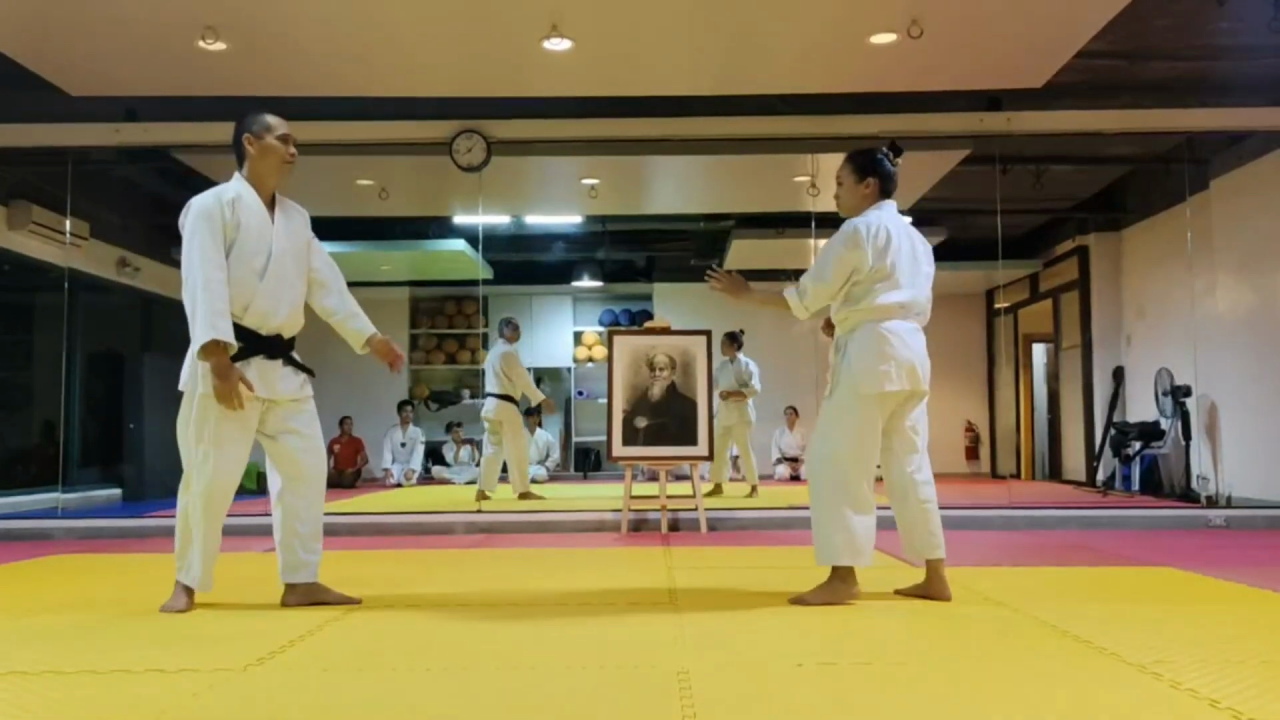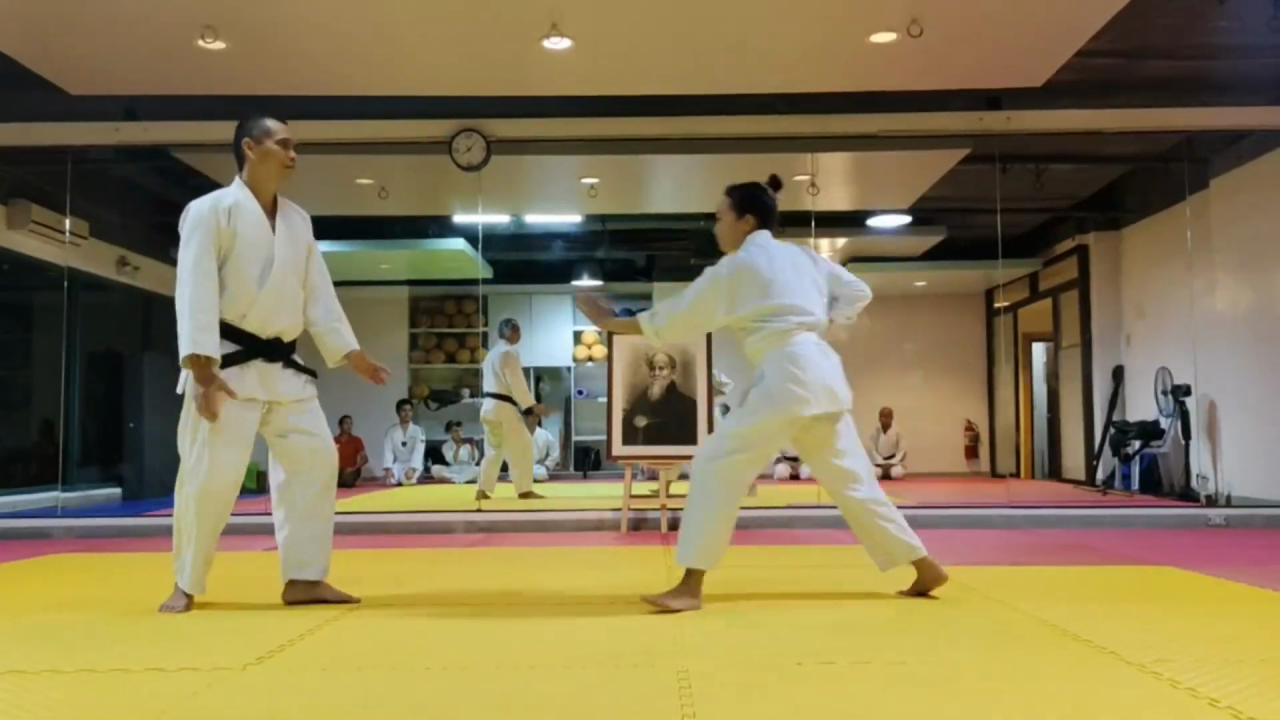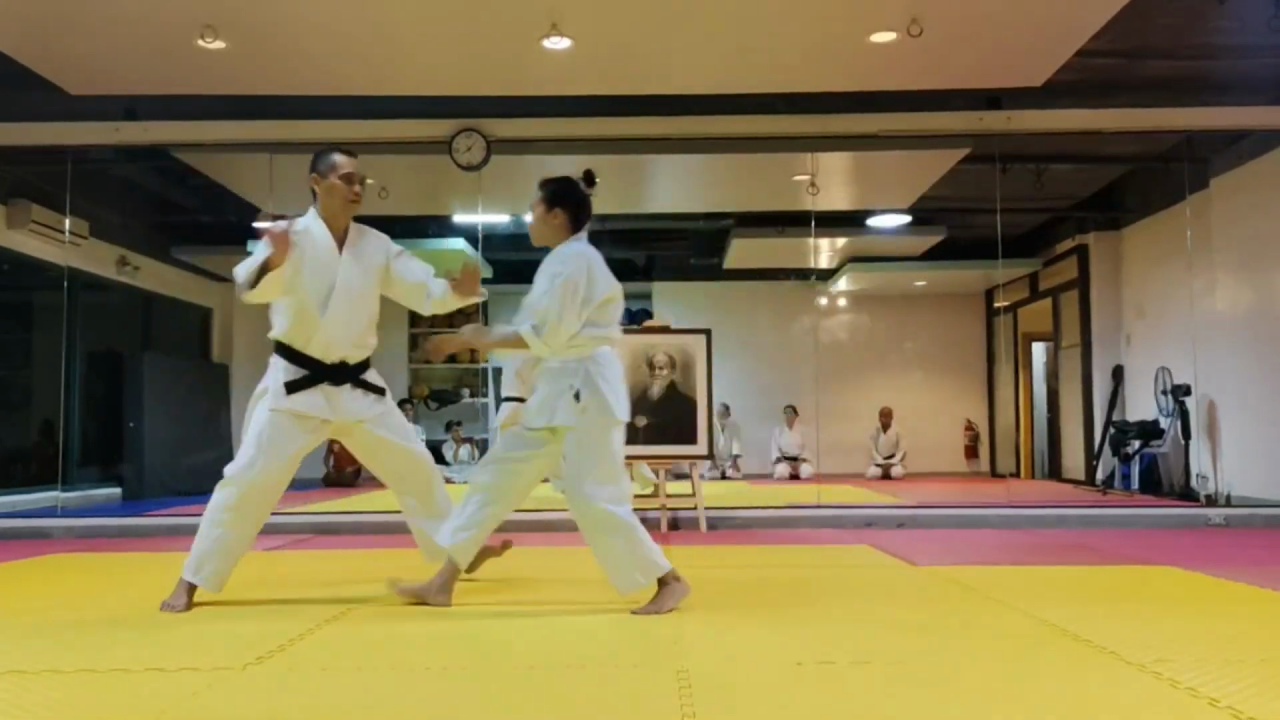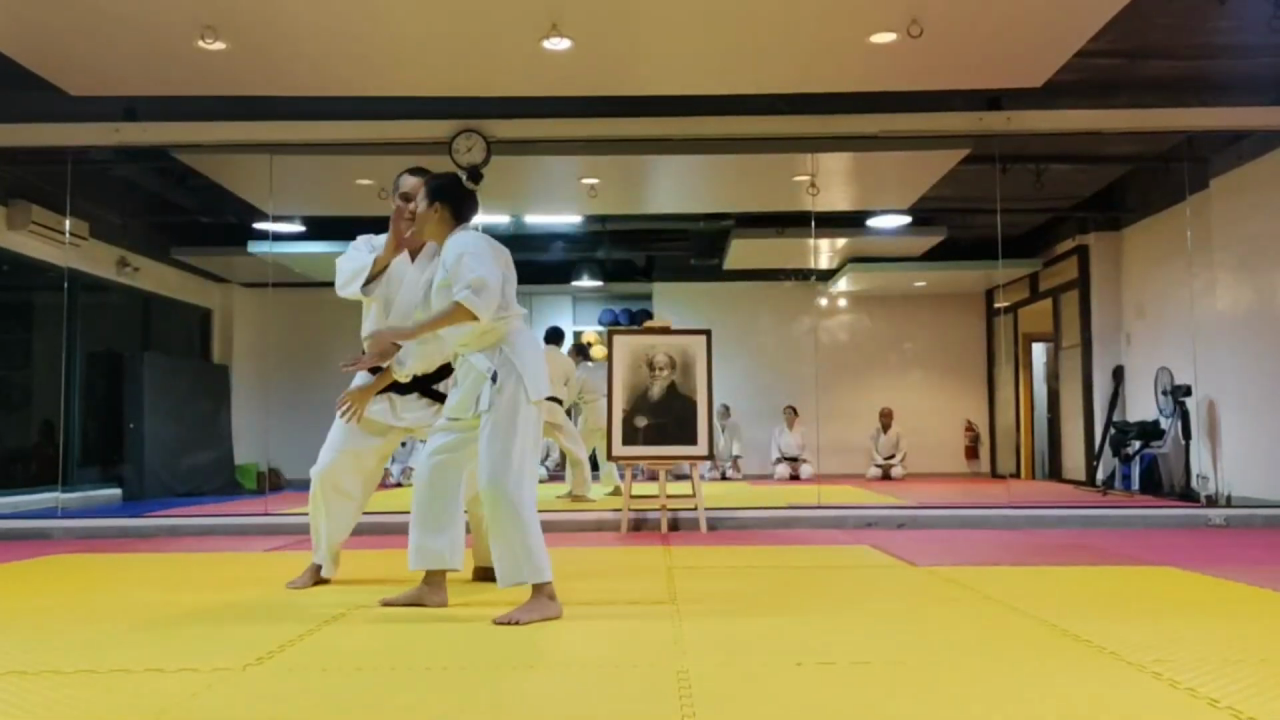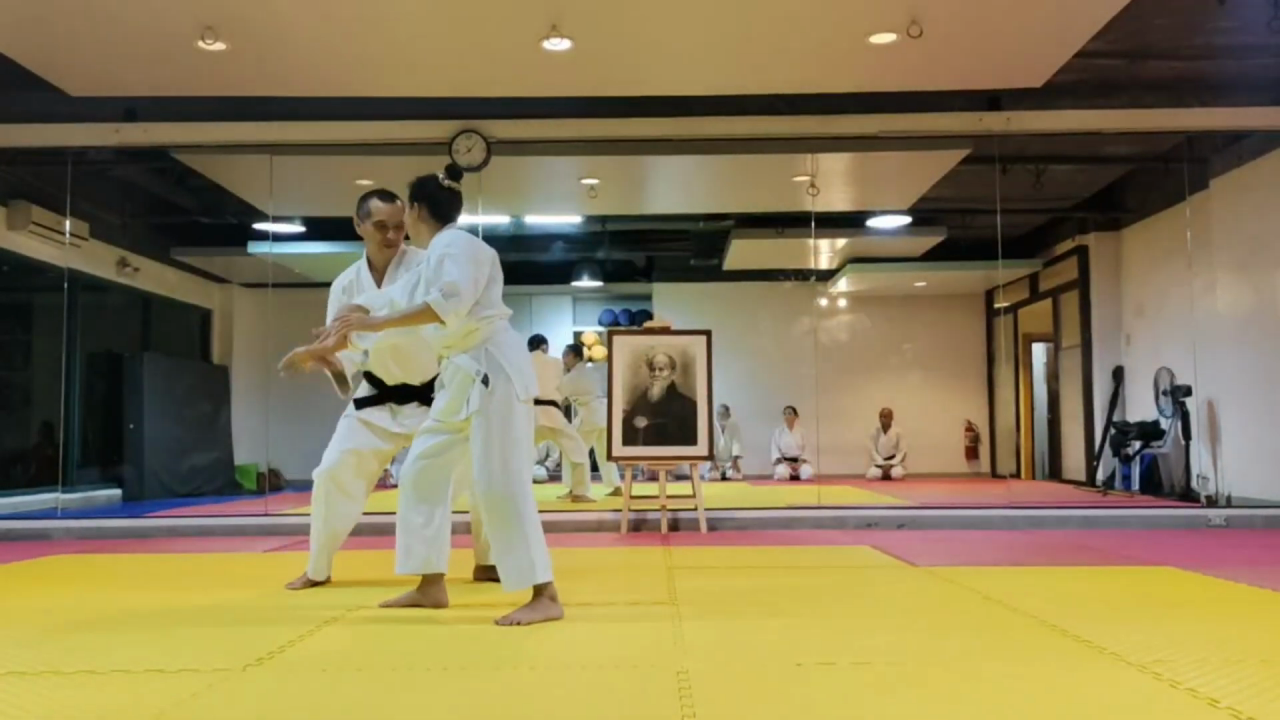
dt=0.4s
person 1, frame 1
left shoulder: (296, 217)
right shoulder: (211, 207)
left elbow: (326, 285)
right elbow: (204, 286)
left wrist: (370, 338)
right wrist: (220, 359)
left hip: (282, 364)
right hip: (229, 361)
left knee: (305, 466)
right knee: (211, 473)
left ankle: (300, 580)
right ankle: (188, 582)
person 1, frame 2
left shoulder: (298, 220)
right shoulder: (212, 210)
left elbow: (318, 295)
right elbow: (196, 291)
left wrist: (350, 351)
right wrist: (200, 367)
left hip: (285, 365)
right hip: (231, 361)
left knee: (315, 461)
right knee: (210, 473)
left ankle: (302, 578)
right ankle: (185, 585)
person 1, frame 3
left shoulder: (377, 245)
right shoulder: (291, 237)
left elbow: (424, 288)
right elbow: (253, 285)
left wrist: (459, 290)
right wrist: (272, 262)
left hip: (357, 385)
right hip: (297, 381)
left knee: (413, 463)
right knee: (251, 476)
right ankle: (194, 579)
person 1, frame 4
right shoulder: (367, 246)
right elbow: (352, 283)
right wrist: (388, 252)
left hip: (435, 389)
right hip: (378, 388)
right knee: (333, 472)
right ankle: (321, 564)
person 1, frame 5
left shoulder: (423, 262)
right shoulder: (344, 285)
right elbow: (346, 360)
right wrist: (334, 368)
left hip: (437, 396)
right hip: (377, 399)
right knee: (334, 474)
left ankle: (491, 561)
right ankle: (319, 569)
person 2, frame 1
left shoulder: (859, 230)
right shoulder: (915, 238)
left elbow: (807, 296)
left wrist: (745, 293)
left hip: (872, 352)
right hip: (910, 351)
left knee: (835, 462)
right knee: (909, 465)
left ankle: (842, 576)
right ankle: (935, 576)
person 2, frame 2
left shoulder: (732, 269)
right shoulder: (800, 256)
left elbow: (671, 322)
right elbow: (857, 293)
left wrist: (612, 323)
left hip: (785, 377)
right hip: (821, 373)
left knee: (716, 470)
right knee: (851, 481)
left ankle: (692, 586)
right ankle: (924, 566)
person 2, frame 3
left shoulder: (577, 261)
right shoulder: (559, 263)
left elbow: (545, 334)
right elbow: (537, 328)
left wrist: (482, 338)
right wrist: (466, 341)
left hip: (589, 387)
right hip: (556, 390)
left knee: (594, 494)
right knee: (499, 472)
left ankle: (668, 581)
right ankle: (443, 581)
person 2, frame 4
left shoulder: (471, 246)
right shoulder: (450, 257)
left elbow: (480, 300)
right elbow: (430, 336)
left wrist: (410, 330)
left hip: (507, 367)
right hip: (477, 374)
left knee: (502, 479)
right knee: (438, 466)
left ankle: (545, 595)
right ankle: (433, 584)
person 2, frame 5
left shoulder: (457, 246)
right shoulder: (436, 256)
left elbow: (452, 304)
right elbow: (389, 305)
left wrist: (375, 324)
right wrist: (327, 344)
left hip: (491, 369)
right hip: (463, 375)
left knee: (499, 482)
right knee: (422, 470)
left ankle: (545, 596)
right ankle: (430, 585)
